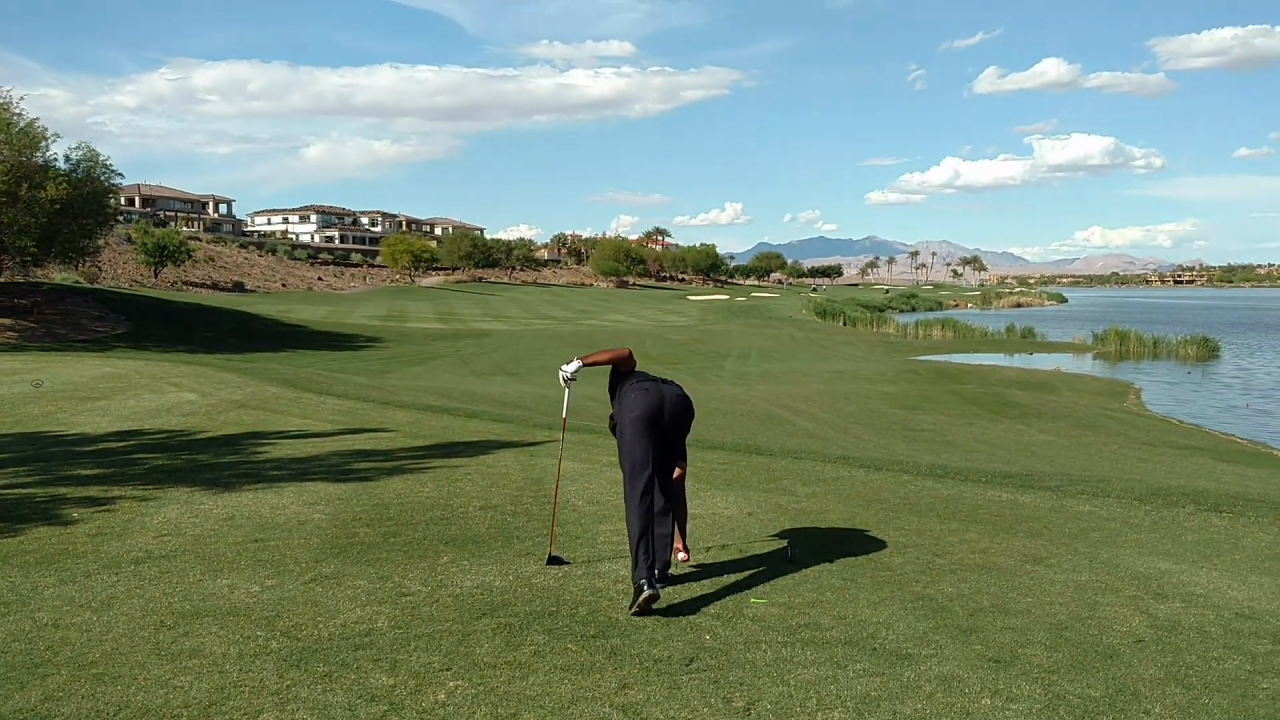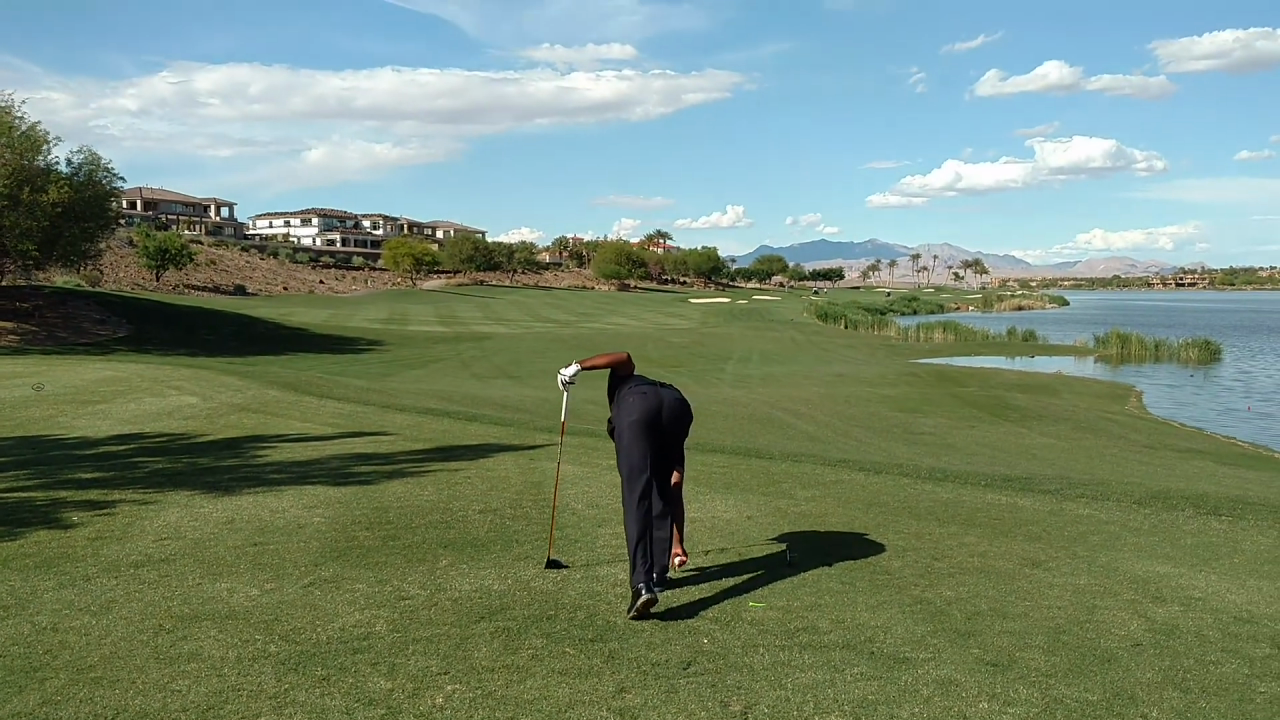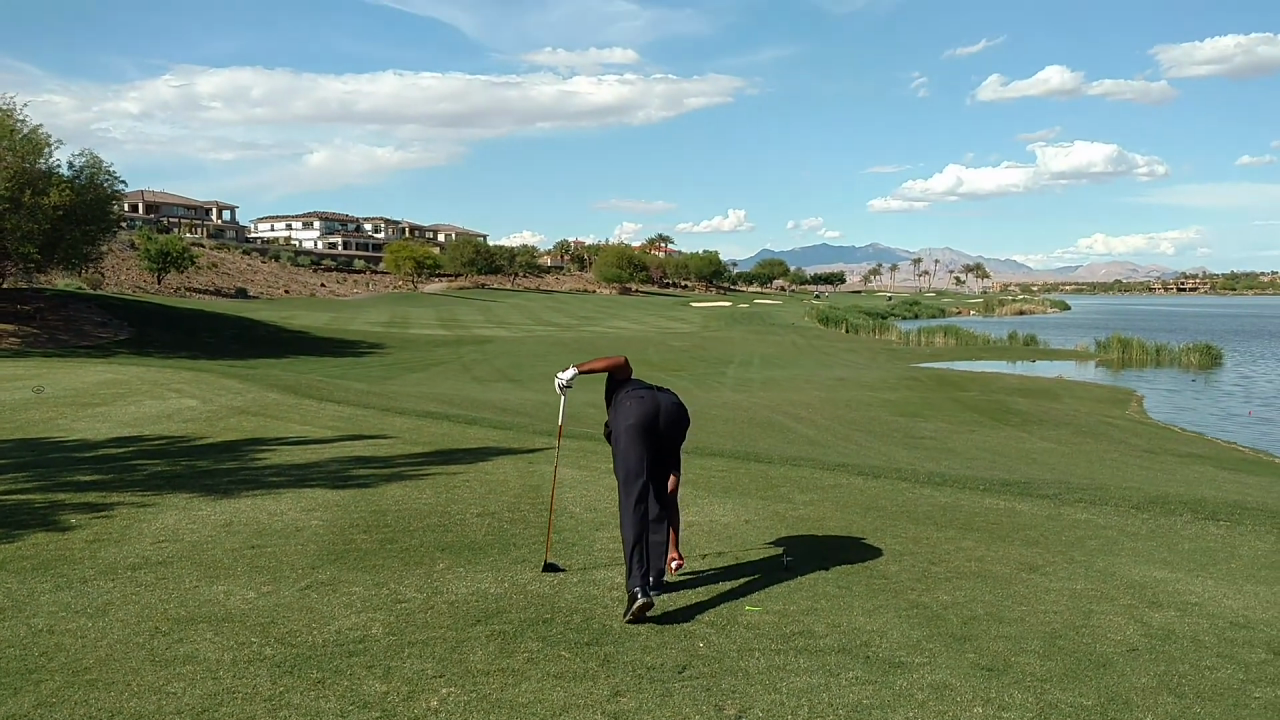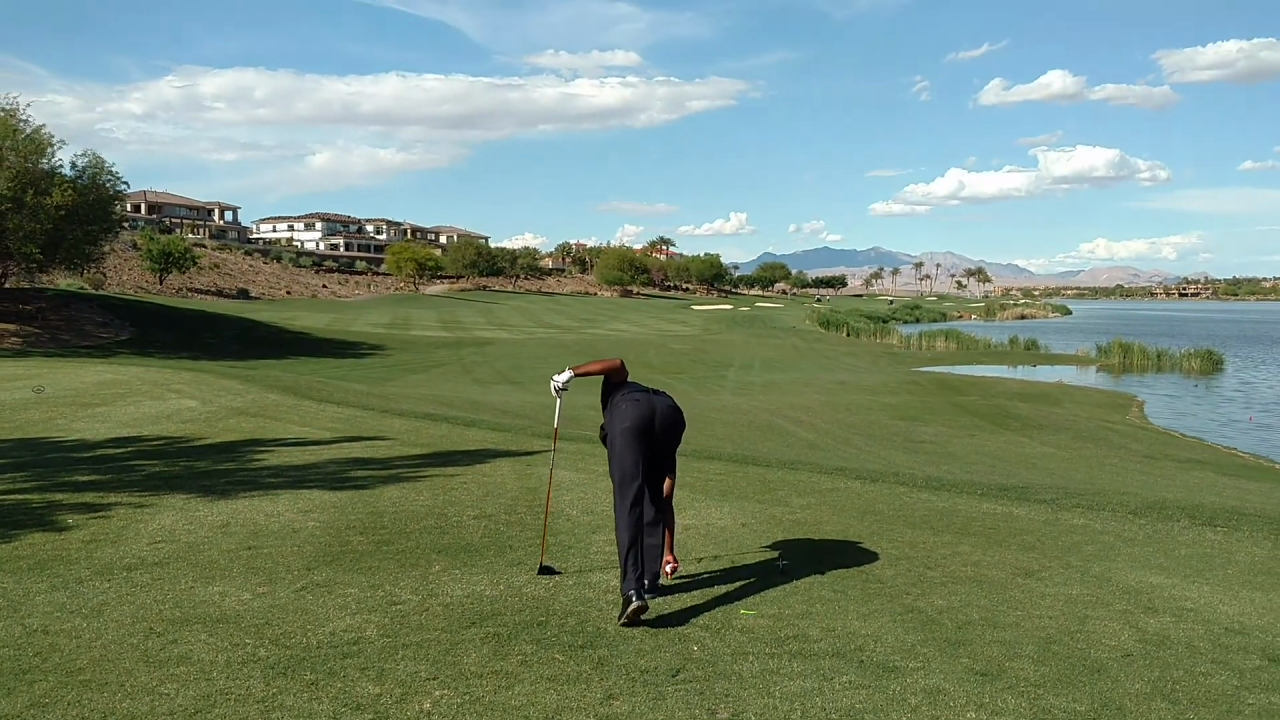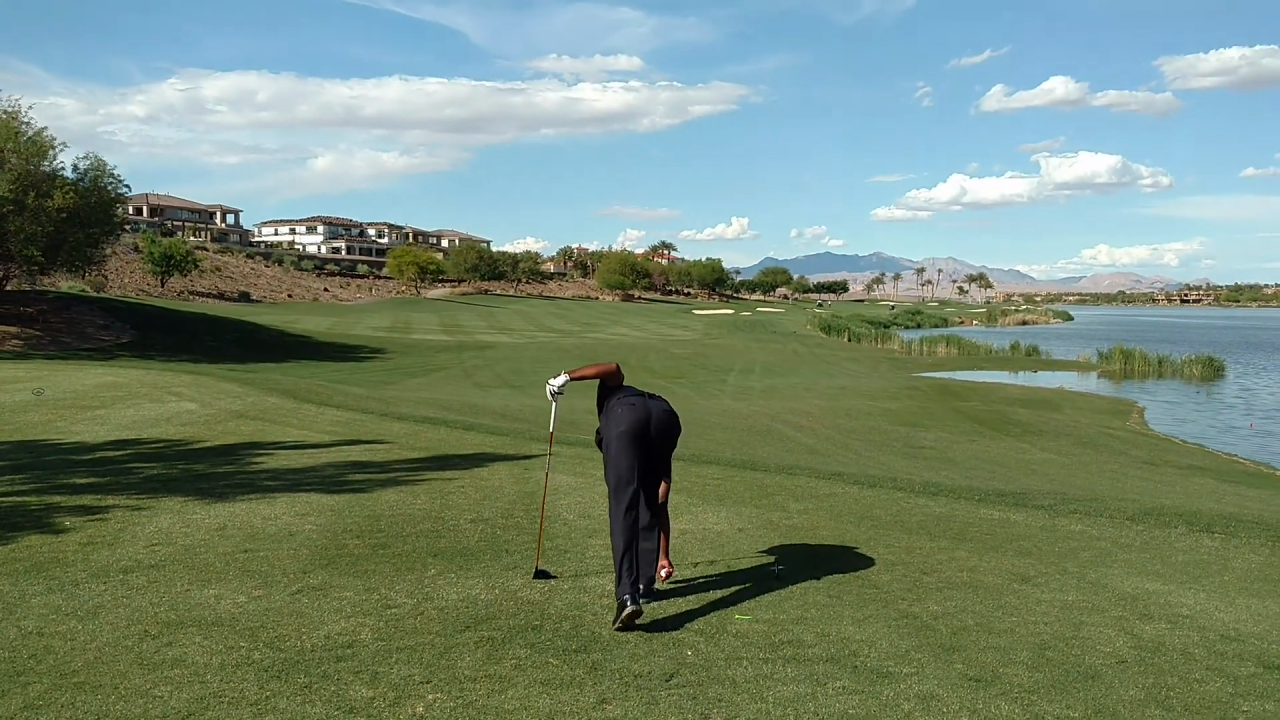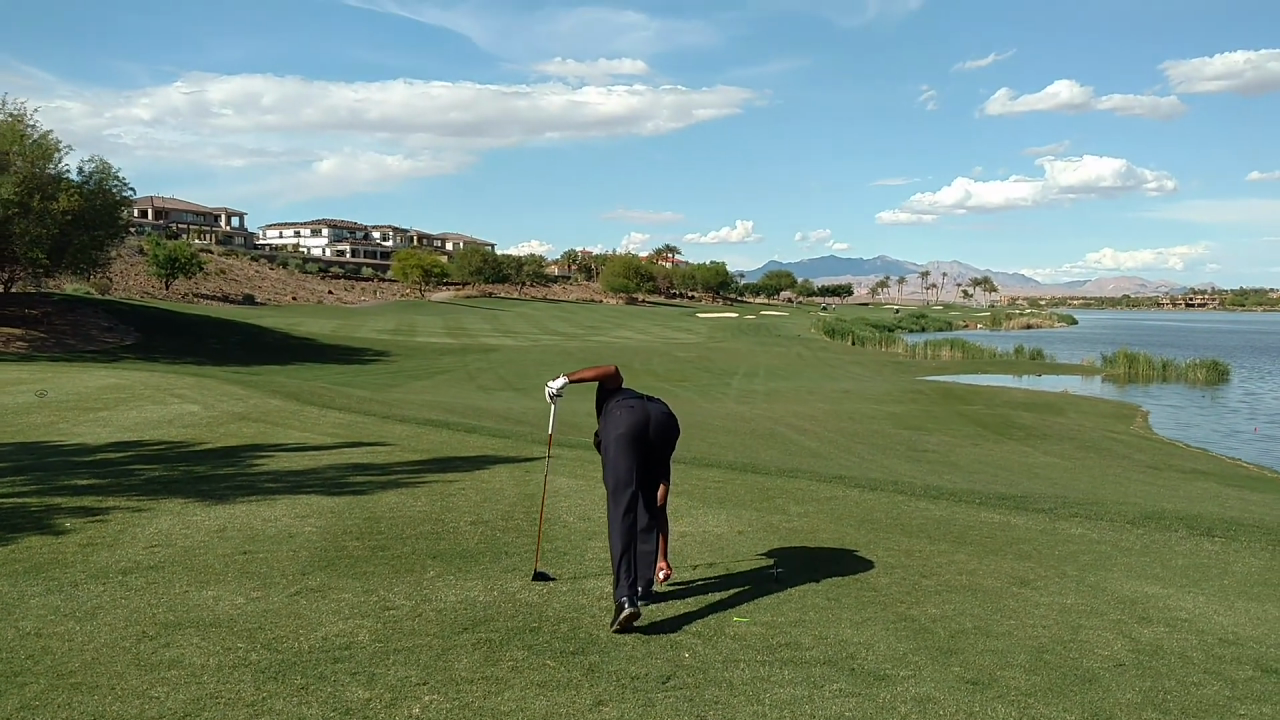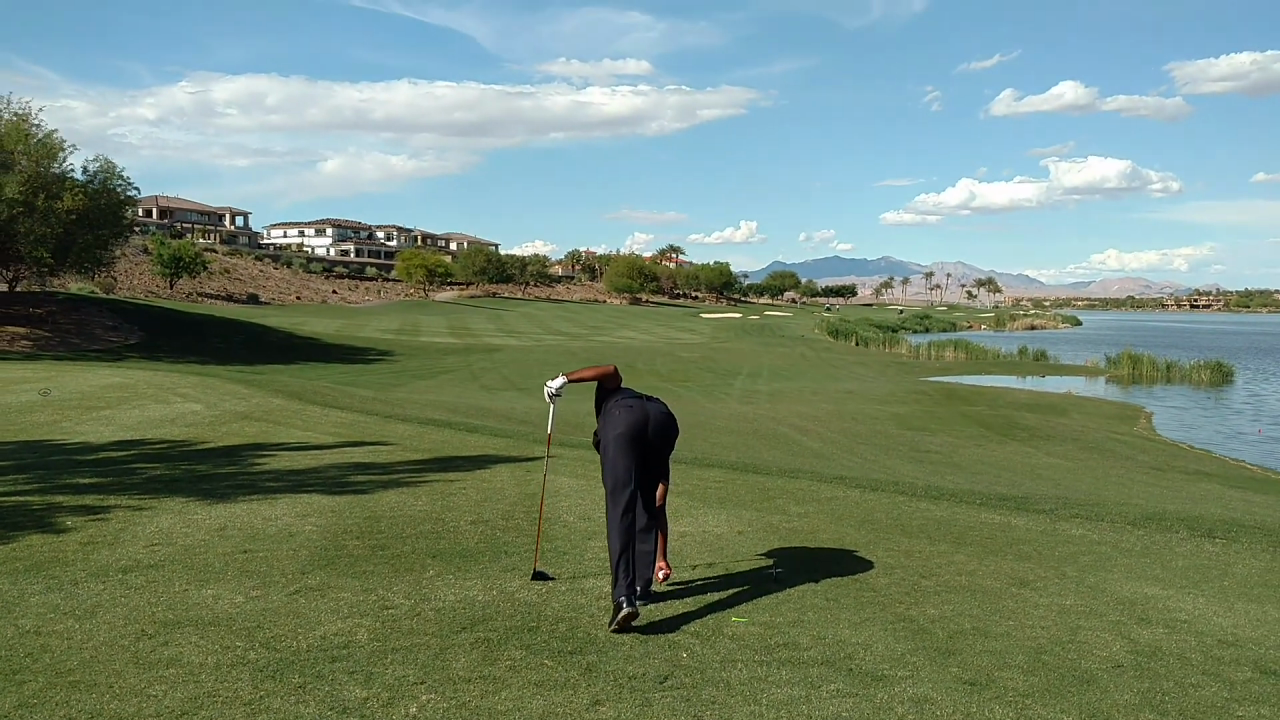
dt=0.1s
person 1, frame 1
left shoulder: (625, 383)
left elbow: (625, 355)
right elbow: (678, 489)
left wrist: (579, 363)
right wrist: (680, 540)
left hip: (638, 402)
right hip: (680, 403)
left knee: (639, 493)
right knee: (665, 488)
left ankle: (644, 580)
right ankle: (660, 569)
person 1, frame 2
left shoulder: (623, 387)
left elbow: (624, 359)
right elbow: (676, 493)
left wrist: (578, 366)
right wrist: (678, 545)
left hip: (636, 405)
right hip: (678, 407)
left knee: (636, 497)
right knee: (663, 491)
left ankle: (643, 584)
right ankle: (658, 572)
person 1, frame 3
left shoulder: (621, 391)
left elbow: (621, 363)
right elbow: (671, 498)
left wrist: (575, 370)
right wrist: (673, 549)
left hip: (633, 409)
right hip: (675, 412)
left knee: (633, 501)
right knee: (659, 496)
left ankle: (638, 588)
right ankle: (654, 576)
person 1, frame 4
left shoulder: (618, 395)
left elbow: (618, 365)
right elbow: (666, 501)
left wrist: (571, 373)
right wrist: (668, 552)
left hip: (629, 413)
right hip: (671, 416)
left knee: (628, 504)
right knee: (654, 499)
left ankle: (633, 591)
right ankle: (649, 578)
person 1, frame 5
left shoulder: (613, 398)
right shoulder: (649, 428)
left elbow: (613, 369)
right elbow: (661, 506)
left wrist: (567, 376)
right wrist: (663, 557)
left hip: (624, 417)
right hip: (666, 419)
left knee: (623, 509)
right knee: (649, 503)
left ankle: (628, 596)
right ankle: (644, 583)
person 1, frame 6
left shoulder: (612, 401)
left elbow: (612, 372)
right elbow: (660, 507)
left wrist: (566, 379)
right wrist: (661, 559)
left hip: (624, 418)
right hip: (665, 422)
left knee: (621, 510)
right knee: (648, 505)
left ankle: (626, 598)
right ankle: (642, 585)
person 1, frame 7
left shoulder: (611, 400)
left elbow: (611, 371)
right elbow: (659, 507)
left wrist: (565, 379)
right wrist: (661, 558)
left hip: (622, 418)
right hip: (664, 422)
left knee: (620, 510)
right knee: (647, 506)
left ankle: (624, 598)
right ankle: (641, 586)
